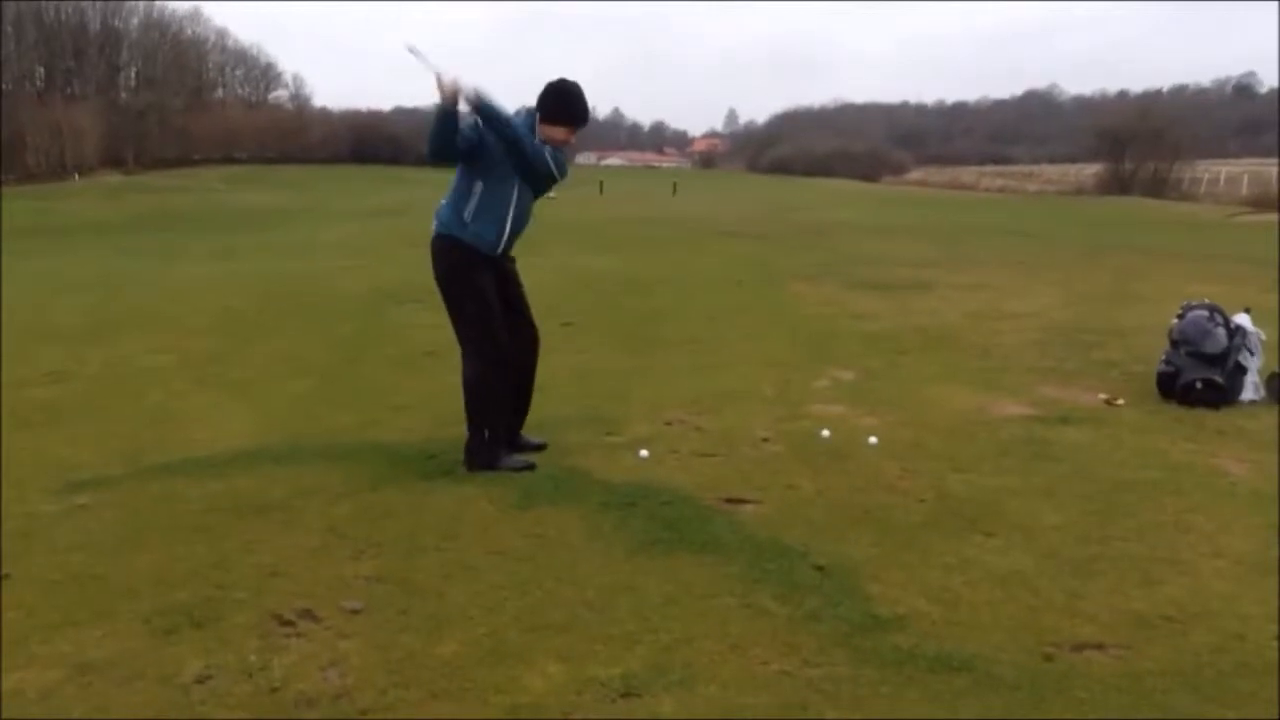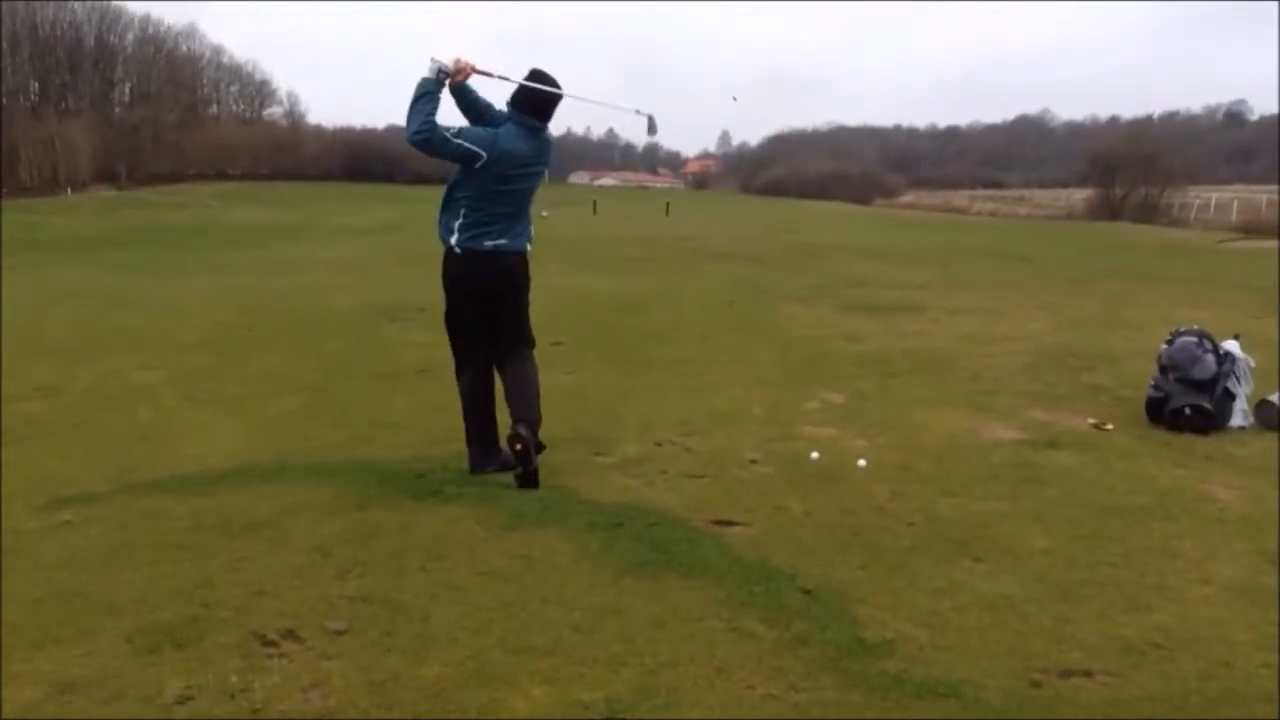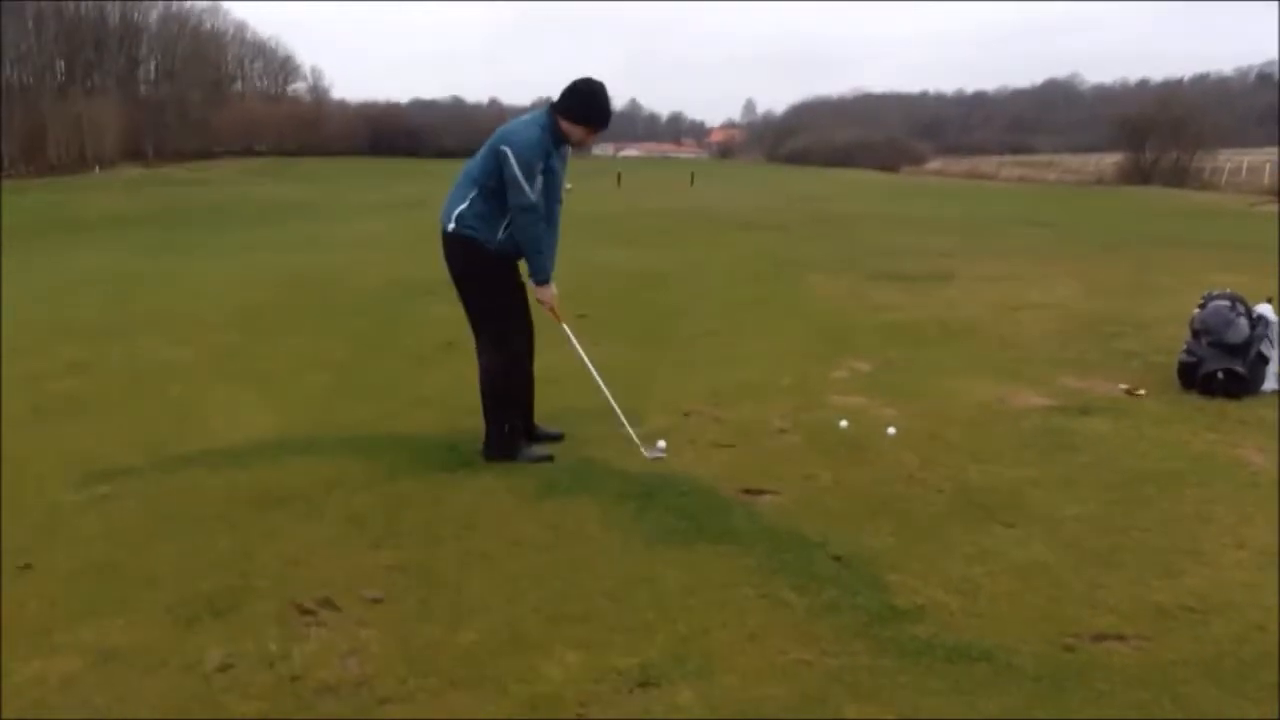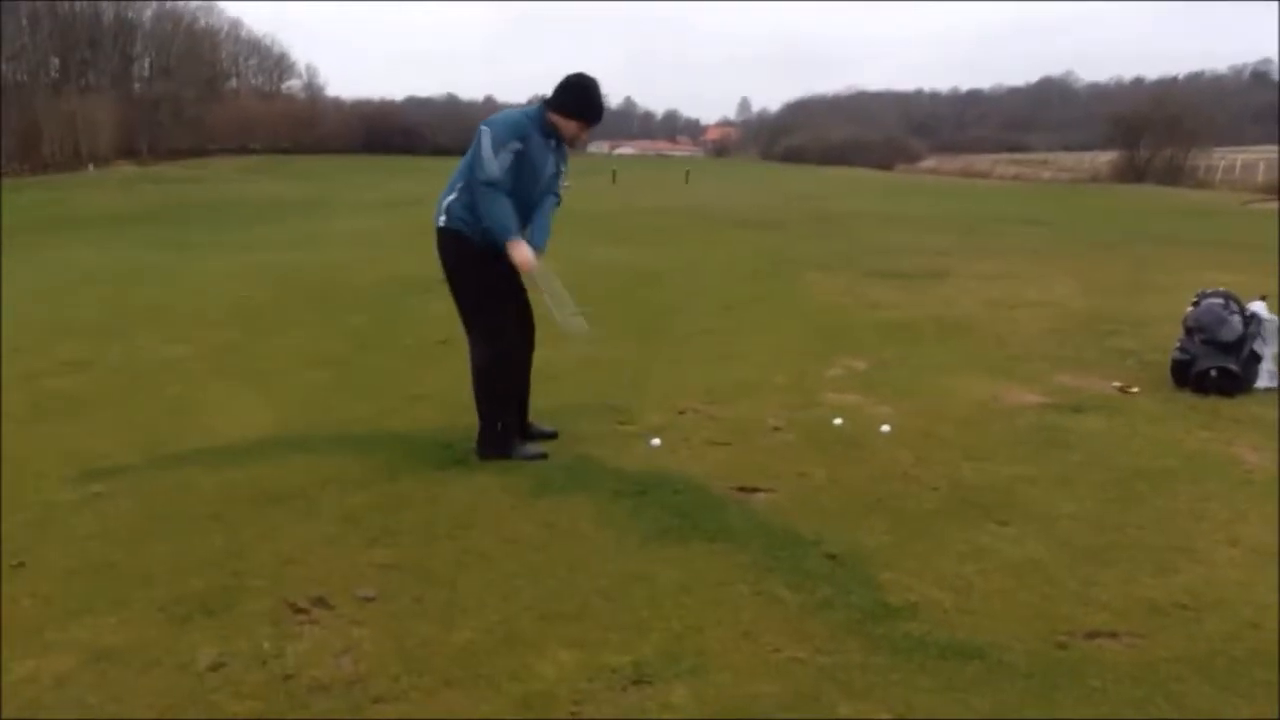
dt=1s
person 1, frame 1
left shoulder: (555, 160)
right shoulder: (490, 128)
left elbow: (521, 143)
right elbow: (441, 152)
left wrist: (481, 105)
right wrist: (449, 107)
left hip: (495, 256)
right hip: (458, 247)
left knee: (522, 342)
right knee: (486, 347)
left ankle: (505, 432)
right ankle: (484, 449)
person 1, frame 2
left shoulder: (492, 145)
right shoulder: (540, 144)
left elbow: (420, 133)
right elbow: (494, 121)
left wrist: (435, 79)
right wrist: (459, 85)
left hip: (468, 261)
right hip: (512, 261)
left knee: (473, 359)
right knee: (516, 350)
left ankle: (485, 451)
right ankle: (525, 429)
person 1, frame 3
left shoulder: (555, 143)
right shoulder: (525, 141)
left elbow: (549, 210)
right elbow: (527, 214)
left wrist: (545, 272)
right wrist: (542, 279)
left hip: (497, 245)
right hip: (471, 240)
left knee: (519, 335)
right knee: (500, 340)
left ankle: (521, 424)
right ankle: (502, 440)
person 1, frame 4
left shoulder: (557, 150)
right shoulder: (508, 127)
left elbow: (546, 201)
right elbow: (489, 188)
left wrist: (533, 247)
right wrist: (514, 241)
left hip: (498, 244)
right hip: (464, 236)
left knee: (520, 330)
right knee: (493, 336)
left ankle: (515, 422)
right ankle: (496, 438)
